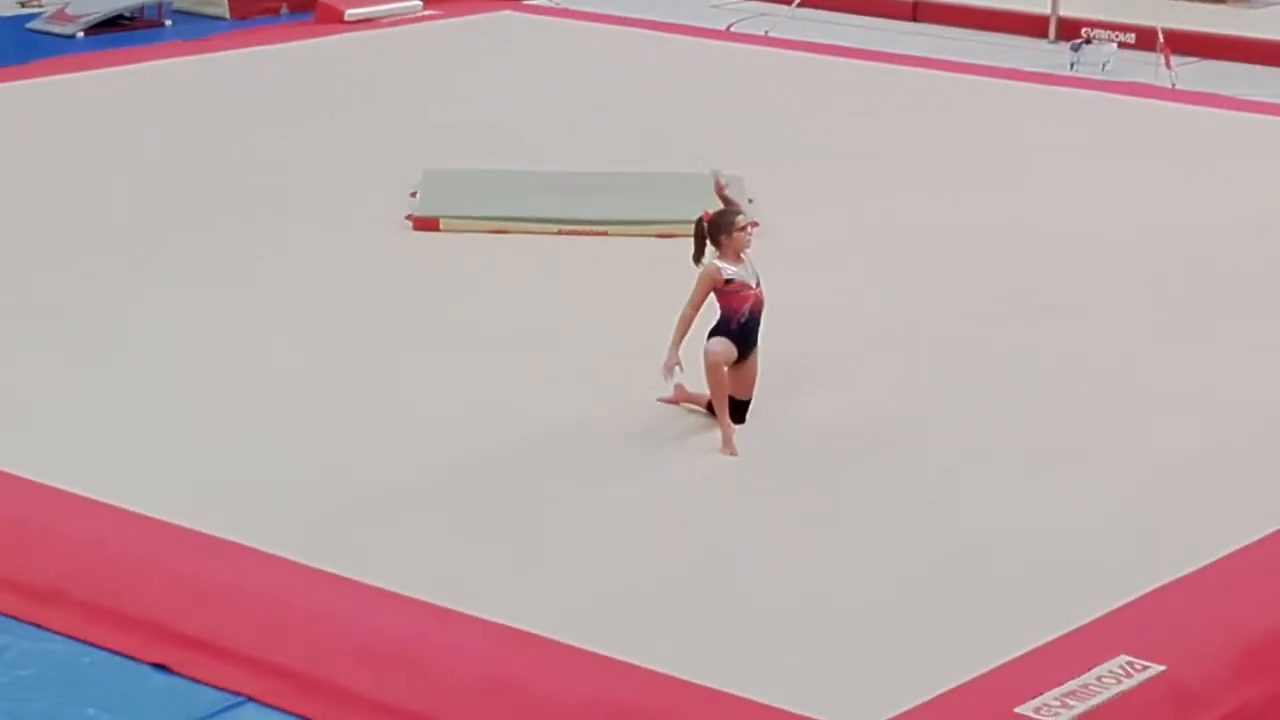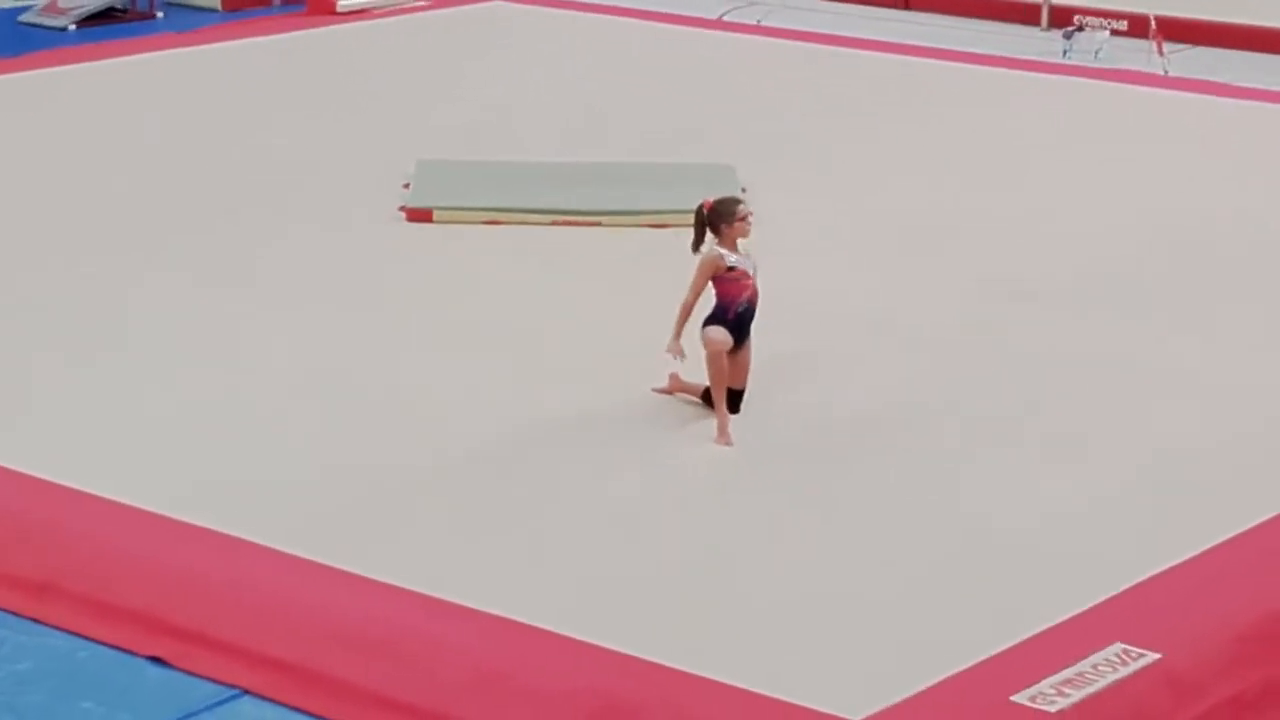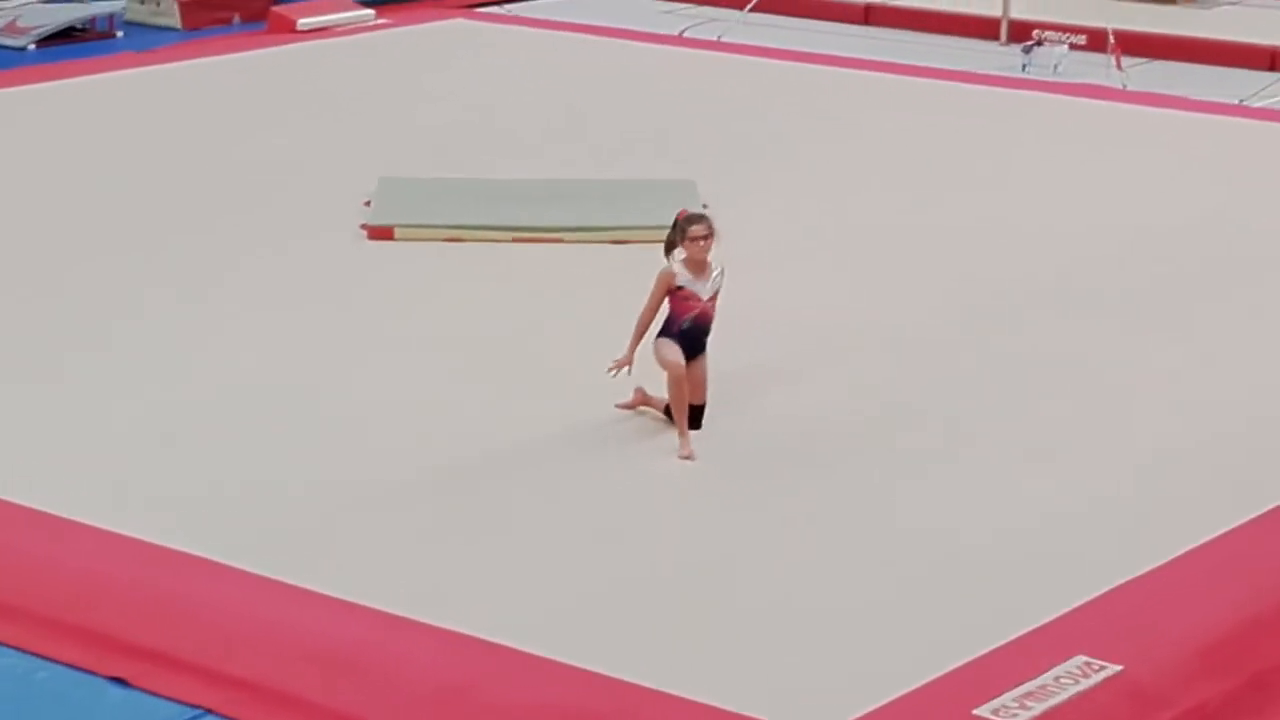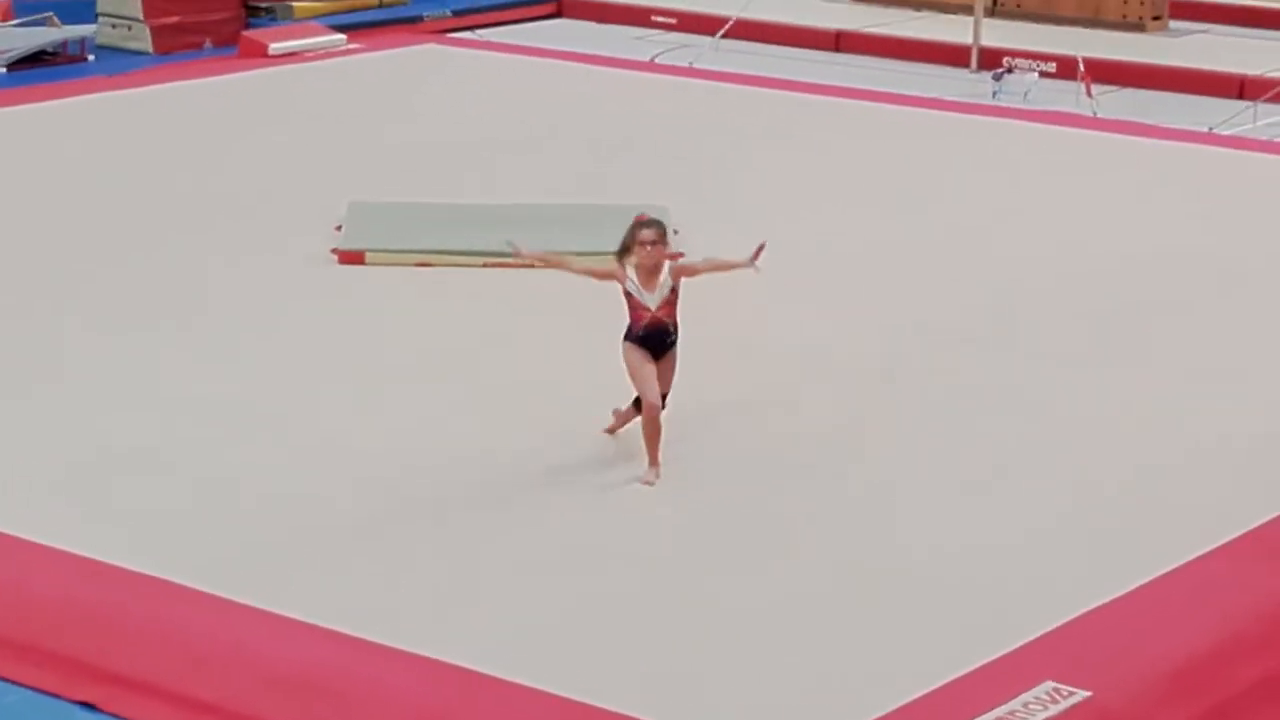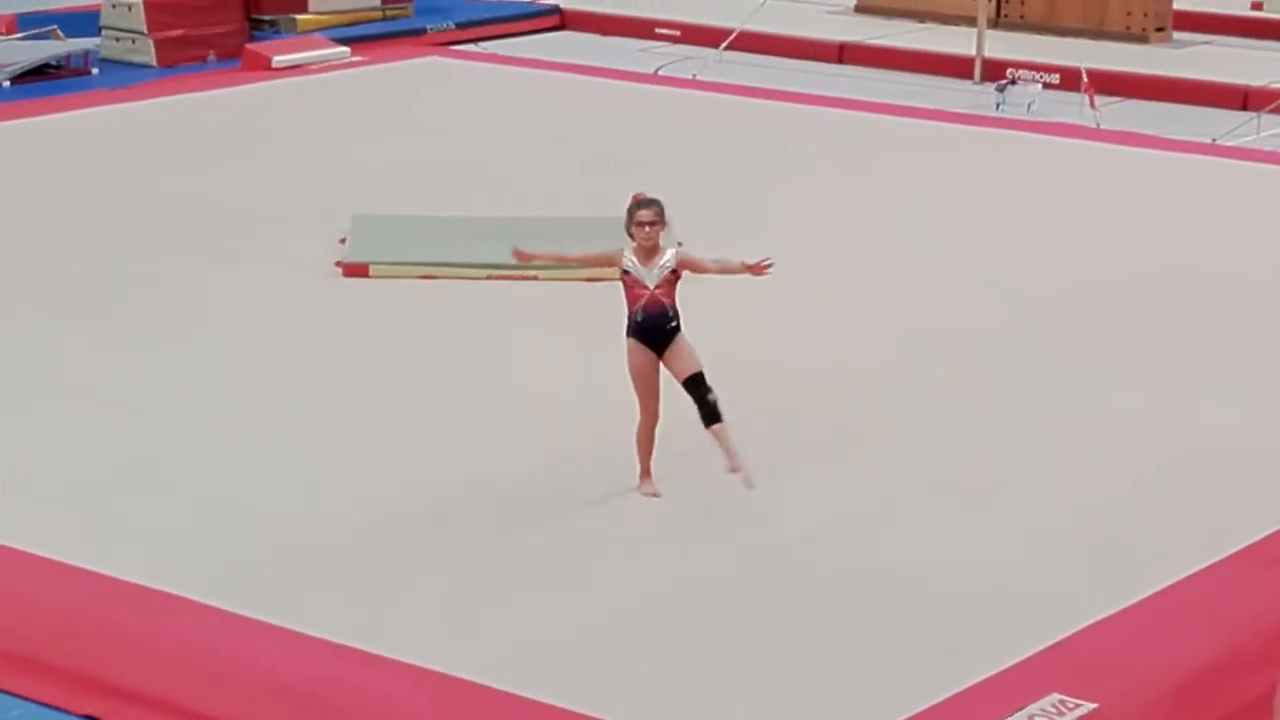
dt=0.5s
person 1, frame 1
left shoulder: (743, 257)
right shoulder: (714, 270)
left elbow: (736, 214)
right elbow: (691, 309)
left wrist: (722, 194)
right wrist: (674, 349)
left hip: (749, 339)
right hip: (726, 335)
left knee: (739, 413)
right knee: (713, 356)
left ankle: (685, 395)
right ankle: (725, 427)
person 1, frame 2
left shoulder: (741, 253)
right shoulder: (715, 256)
right elbow: (691, 297)
right wrist: (675, 338)
left hip: (741, 328)
right hip: (720, 324)
left knee: (734, 403)
right knee: (718, 344)
left ankle: (679, 384)
right ankle: (721, 418)
person 1, frame 3
left shoulder: (717, 272)
right shoulder: (671, 273)
right elbow: (648, 313)
right wrist: (630, 353)
left hip: (698, 345)
right hip: (670, 339)
left knee: (695, 419)
right knee: (676, 367)
left ankle: (645, 398)
right ankle: (683, 436)
person 1, frame 4
left shoulder: (673, 270)
right shoulder: (622, 273)
left elbow: (706, 265)
right elbow: (574, 266)
left wrist: (744, 262)
right wrist: (531, 256)
left hip: (667, 344)
right hip: (637, 345)
left knee: (654, 402)
right knee: (653, 401)
left ankle: (623, 416)
right ankle: (653, 464)
person 1, frame 5
left shoulder: (676, 257)
right shoulder: (621, 257)
left elbow: (713, 266)
right elbow: (575, 258)
left wrist: (745, 267)
right wrist: (535, 257)
left hip: (671, 334)
right hip: (639, 338)
left knee: (701, 389)
right knee: (649, 412)
left ankle: (733, 456)
right ankle: (645, 476)
